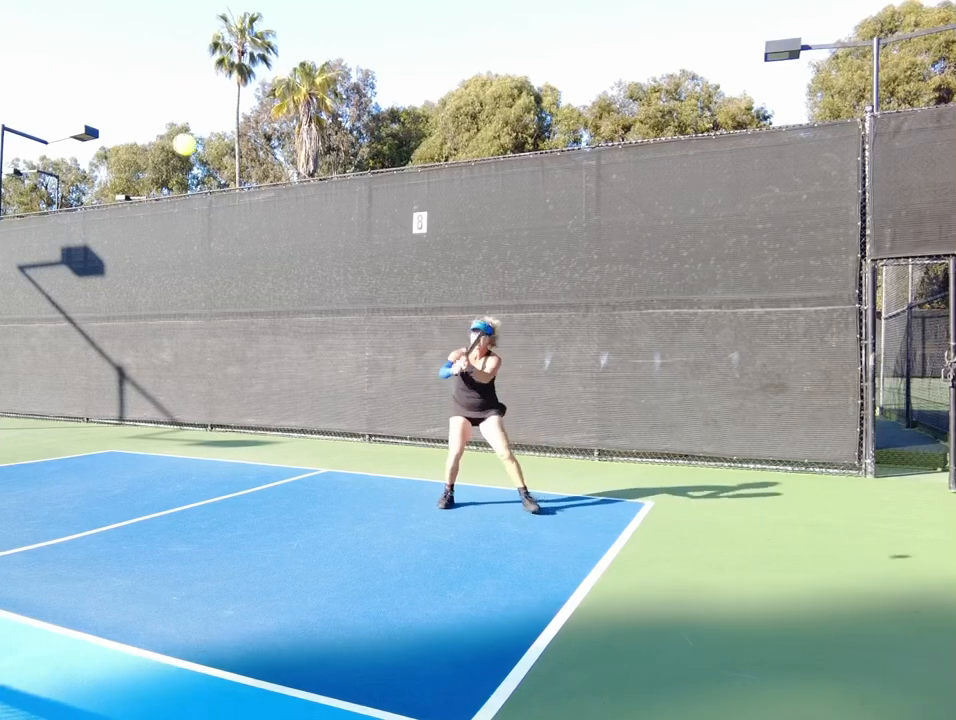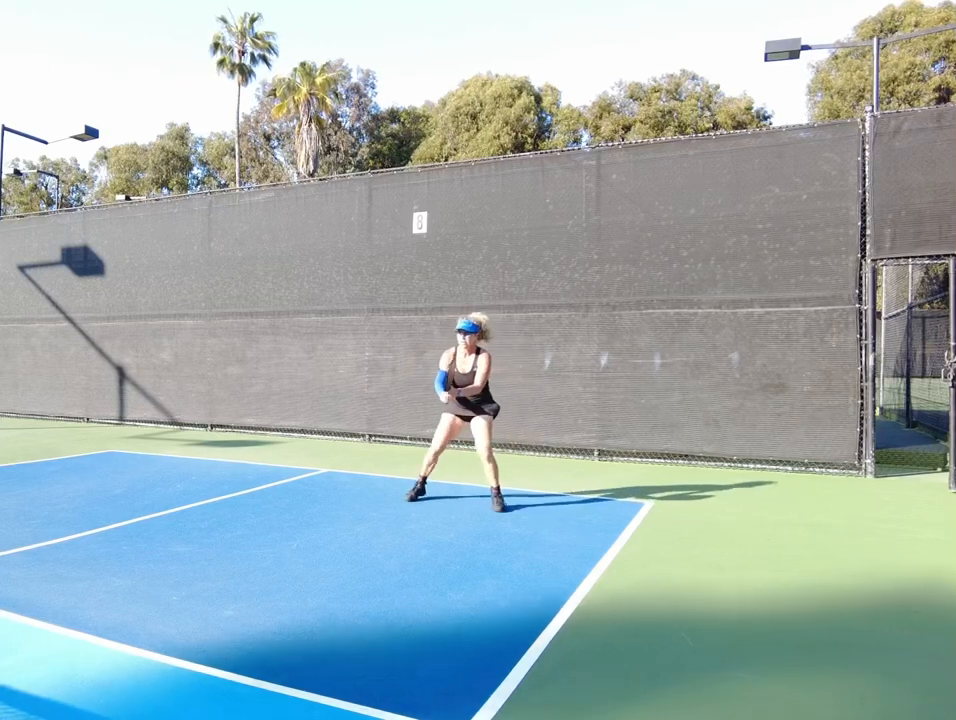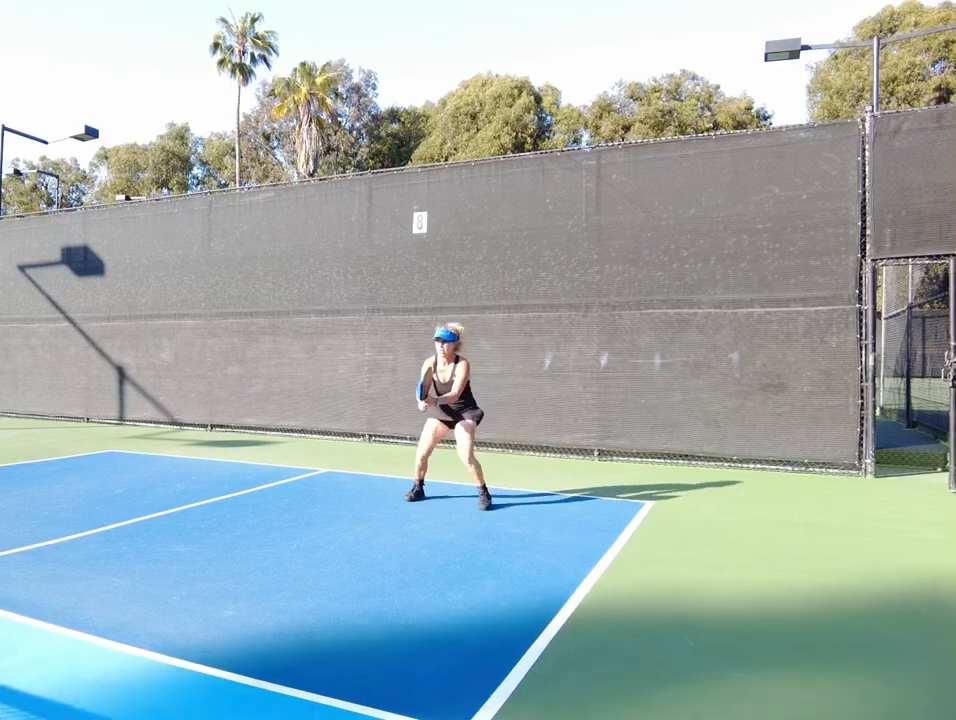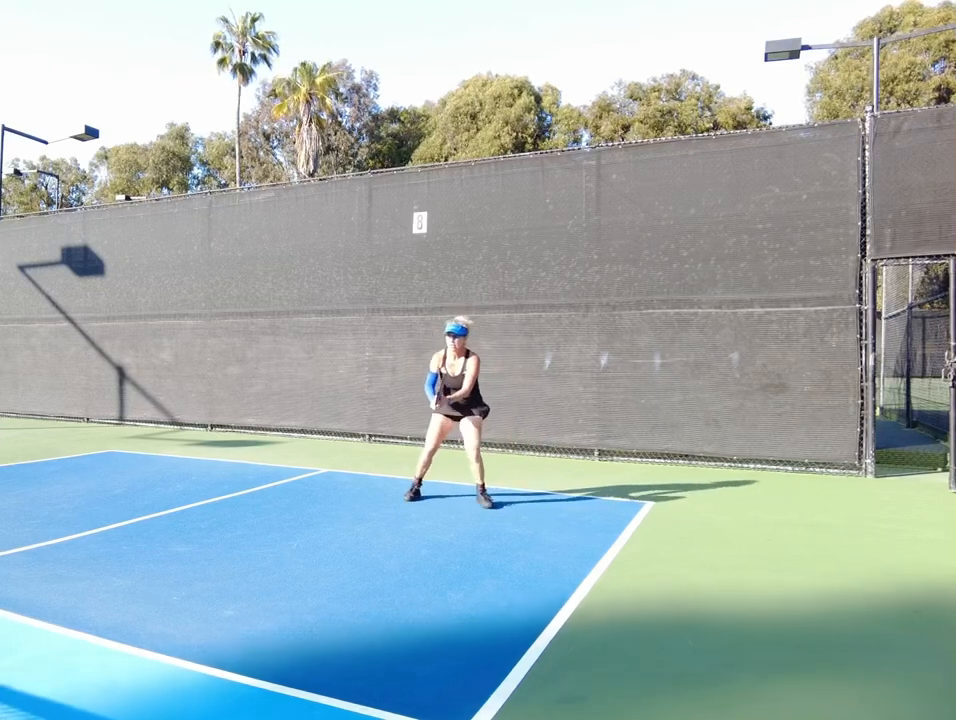
dt=0.5s
person 1, frame 1
left shoulder: (494, 359)
right shoulder: (458, 354)
left elbow: (485, 377)
right elbow: (443, 372)
left wrist: (469, 368)
right wrist: (453, 369)
left hip: (488, 411)
right hip: (462, 410)
left knee: (505, 452)
right knee: (455, 452)
left ankle: (525, 496)
right ankle: (448, 493)
person 1, frame 2
left shoulder: (484, 357)
right shoulder: (448, 355)
left elbow: (478, 387)
right elbow: (438, 382)
left wrist: (457, 392)
right wrist: (442, 394)
left hip: (480, 407)
right hip: (455, 407)
left knee: (485, 452)
right knee: (435, 448)
left ankle: (496, 494)
right ankle: (420, 485)
person 1, frame 3
left shoulder: (463, 365)
right shoulder: (429, 364)
left elbow: (455, 394)
right elbow: (422, 389)
left wrist: (435, 401)
right wrist: (422, 401)
left hip: (464, 413)
right hip: (440, 413)
left knee: (466, 455)
right knee: (421, 452)
left ankle: (483, 492)
right ankle: (418, 488)
person 1, frame 4
left shoulder: (472, 359)
right shoulder: (438, 357)
left elbow: (467, 389)
right elbow: (430, 385)
left wrist: (448, 399)
right wrist: (433, 400)
left hip: (469, 409)
right hip: (444, 409)
left knee: (473, 451)
right knee: (429, 449)
left ankle: (481, 491)
right ankle: (415, 487)
